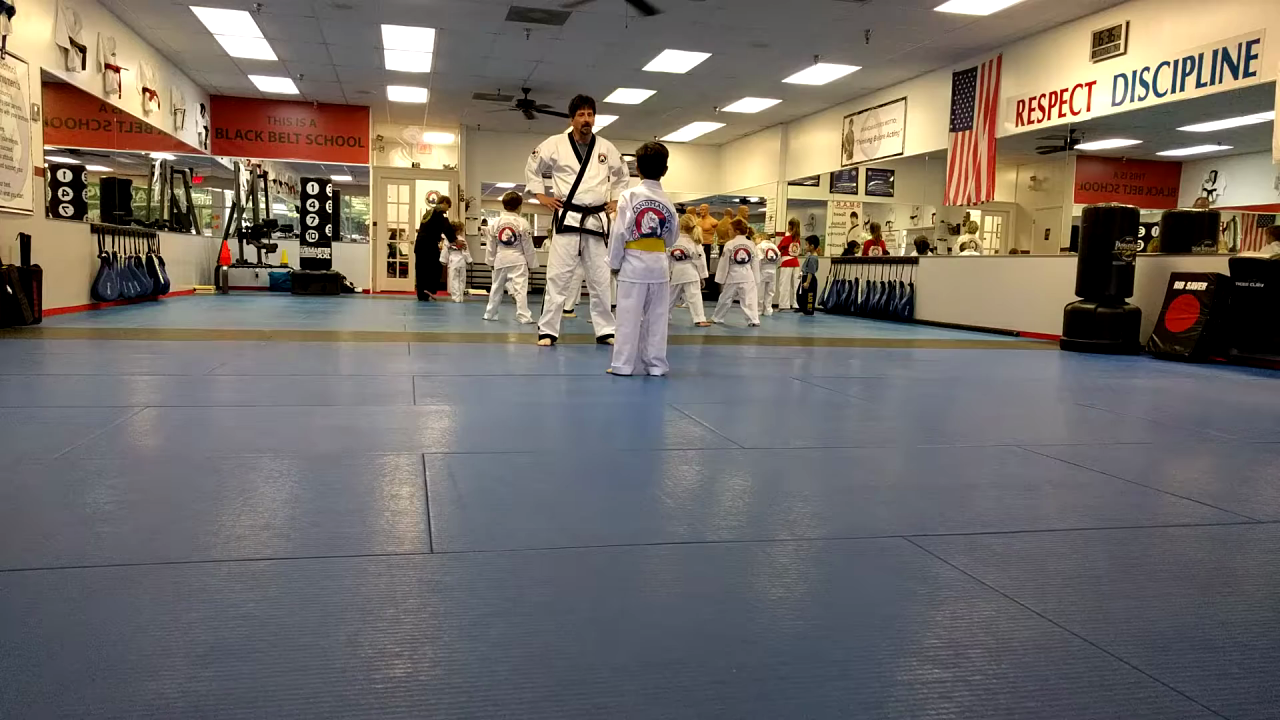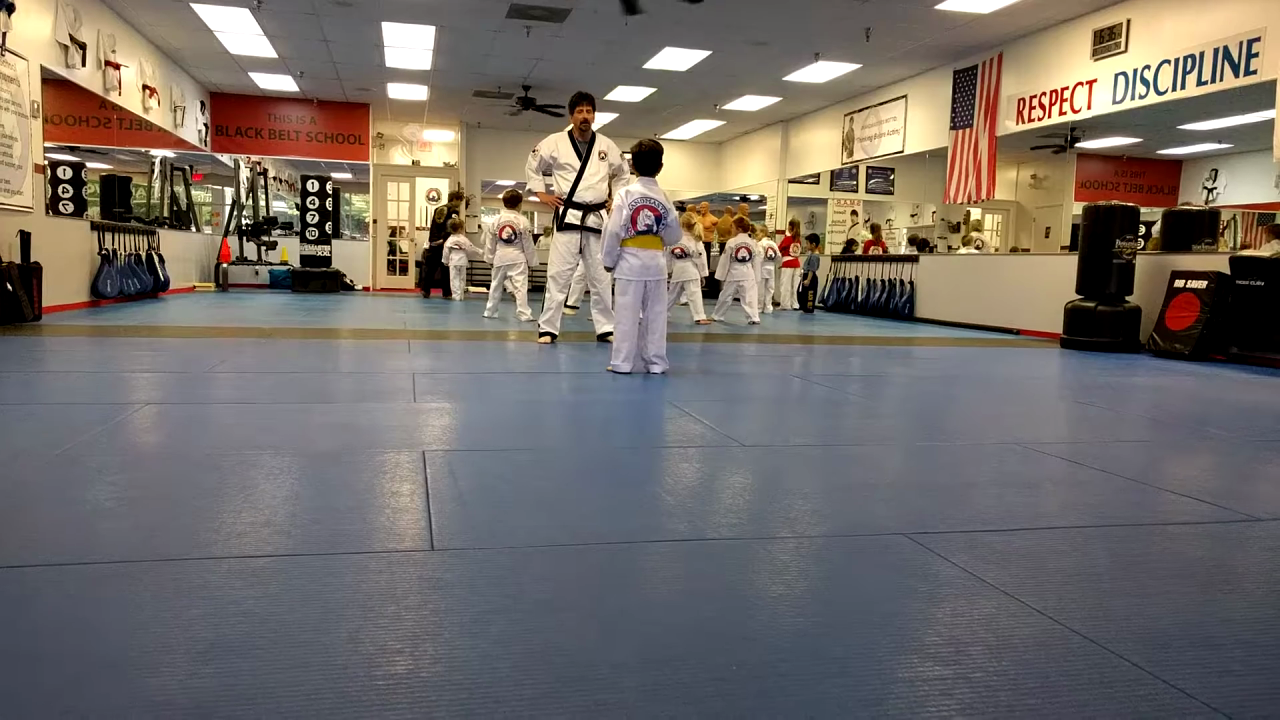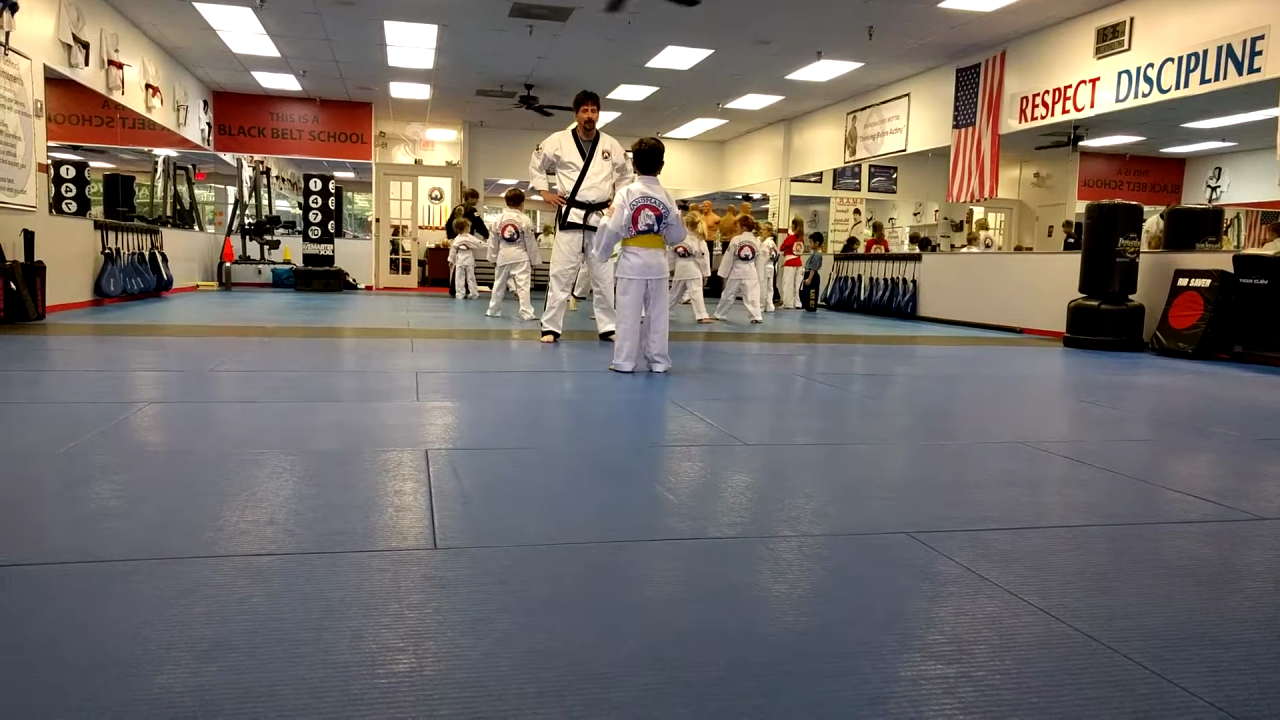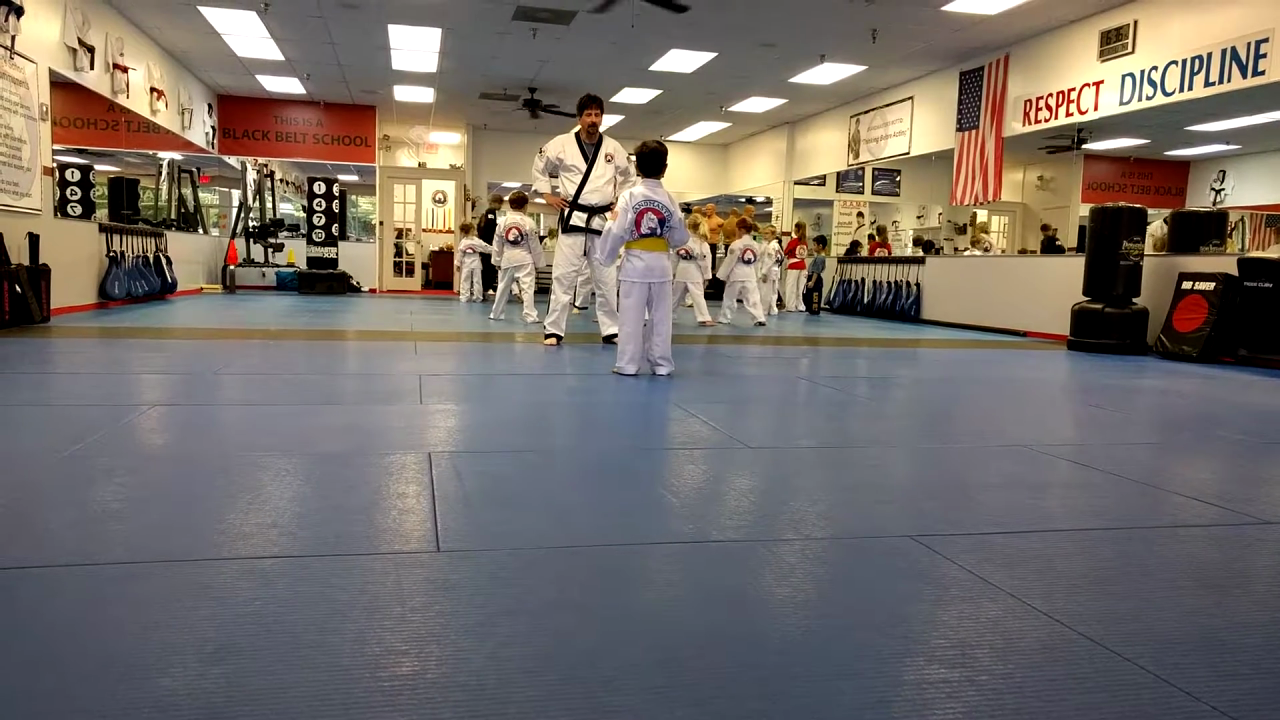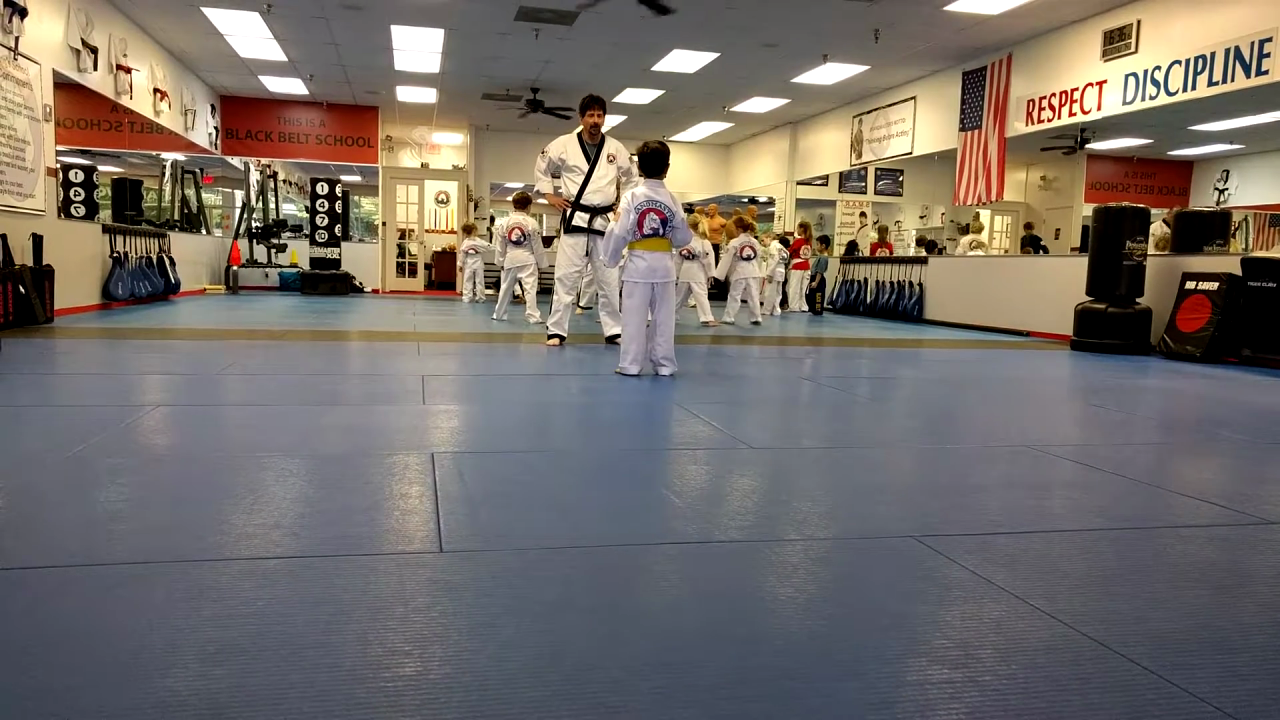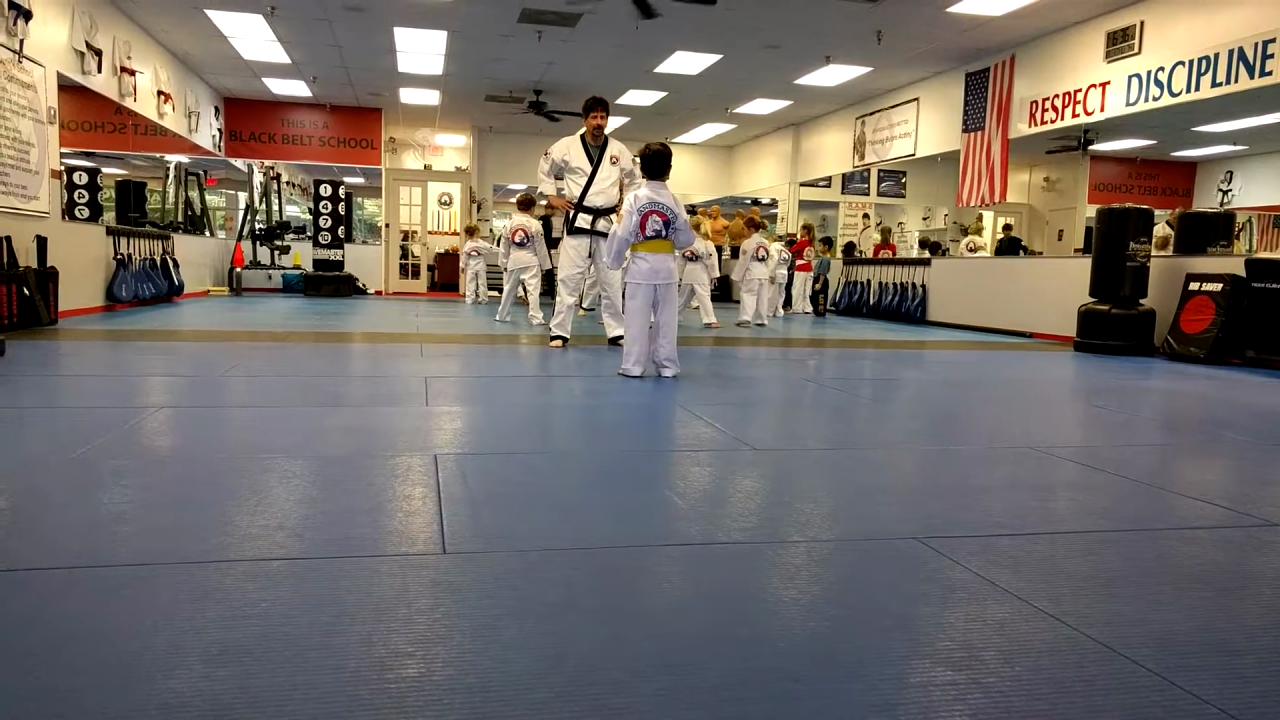
dt=0.4s
person 1, frame 1
left shoulder: (606, 148)
right shoulder: (555, 144)
left elbow: (621, 175)
right elbow: (532, 168)
left wrist: (615, 201)
right wrist: (541, 195)
left hip: (596, 220)
right hip: (567, 219)
left knee: (601, 280)
right knee: (558, 277)
left ankle: (605, 331)
right ankle: (548, 331)
person 1, frame 2
left shoulder: (606, 145)
right shoulder: (555, 142)
left elbow: (623, 173)
right elbow: (533, 166)
right wrist: (542, 193)
left hip: (597, 218)
right hip: (568, 216)
left knee: (601, 277)
right knee: (558, 275)
left ankle: (605, 329)
right ankle: (548, 328)
person 1, frame 3
left shoulder: (610, 145)
right shoulder: (559, 141)
left elbow: (625, 173)
right elbow: (536, 164)
right wrist: (545, 192)
left hip: (600, 217)
right hip: (571, 215)
left knee: (604, 277)
right knee: (561, 274)
left ankle: (608, 327)
right ankle: (551, 328)
person 1, frame 4
left shoulder: (614, 148)
right shoulder: (562, 144)
left elbow: (628, 177)
right elbow: (539, 167)
right wrist: (547, 195)
left hip: (603, 220)
right hip: (573, 218)
left knee: (607, 280)
right knee: (563, 277)
left ankle: (611, 330)
right ankle: (554, 330)
person 1, frame 5
left shoulder: (616, 148)
right shoulder: (564, 144)
left elbow: (631, 178)
right elbow: (541, 168)
right wrist: (550, 195)
left hip: (605, 220)
right hip: (575, 219)
left knee: (609, 280)
right knee: (566, 277)
left ankle: (614, 330)
right ankle: (556, 330)
person 1, frame 6
left shoulder: (619, 150)
right shoulder: (567, 146)
left elbow: (634, 179)
right elbow: (545, 170)
right wrist: (553, 197)
left hip: (608, 222)
right hip: (578, 221)
left knee: (612, 281)
right knee: (569, 278)
left ankle: (616, 332)
right ankle: (559, 332)
person 2, frame 1
left shoulder: (628, 196)
right shoulder: (668, 202)
left elbow: (619, 233)
right elbow: (671, 238)
left wrist: (615, 263)
left hip: (634, 264)
right hip: (659, 265)
left knee: (629, 316)
right knee: (657, 317)
left ankle: (624, 364)
right ankle: (656, 364)
person 2, frame 2
left shoulder: (624, 194)
right shoulder: (664, 198)
left elbow: (613, 231)
right elbow: (674, 236)
left wrist: (608, 260)
left hip: (630, 261)
right hip: (656, 262)
left knee: (627, 314)
right knee: (656, 315)
left ankle: (623, 362)
right ankle: (656, 362)
person 2, frame 3
left shoulder: (626, 193)
right shoulder: (666, 197)
left elbow: (612, 229)
right elbow: (678, 235)
left wrist: (601, 253)
left hip: (632, 261)
right hip: (658, 261)
left knee: (629, 314)
right knee: (657, 314)
left ankle: (625, 361)
right ankle: (658, 361)
person 2, frame 4
left shoulder: (629, 196)
right shoulder: (669, 199)
left elbow: (616, 233)
right elbow: (681, 238)
left wrist: (603, 256)
left hip: (635, 264)
right hip: (661, 264)
left knee: (632, 317)
right knee: (661, 317)
left ankle: (628, 364)
right ankle: (661, 364)
person 2, frame 5
left shoulder: (631, 197)
right shoulder: (672, 200)
left elbow: (619, 233)
right elbow: (684, 238)
left wrist: (609, 259)
left hip: (638, 264)
right hip: (664, 265)
left knee: (635, 317)
right knee: (663, 317)
left ankle: (631, 364)
right ankle: (664, 364)
person 2, frame 6
left shoulder: (634, 199)
right shoulder: (674, 201)
left elbow: (622, 235)
right elbow: (686, 240)
left wrist: (613, 261)
left hip: (641, 266)
right hip: (667, 266)
left knee: (637, 319)
right knee: (666, 319)
left ankle: (633, 365)
right ankle: (667, 365)
